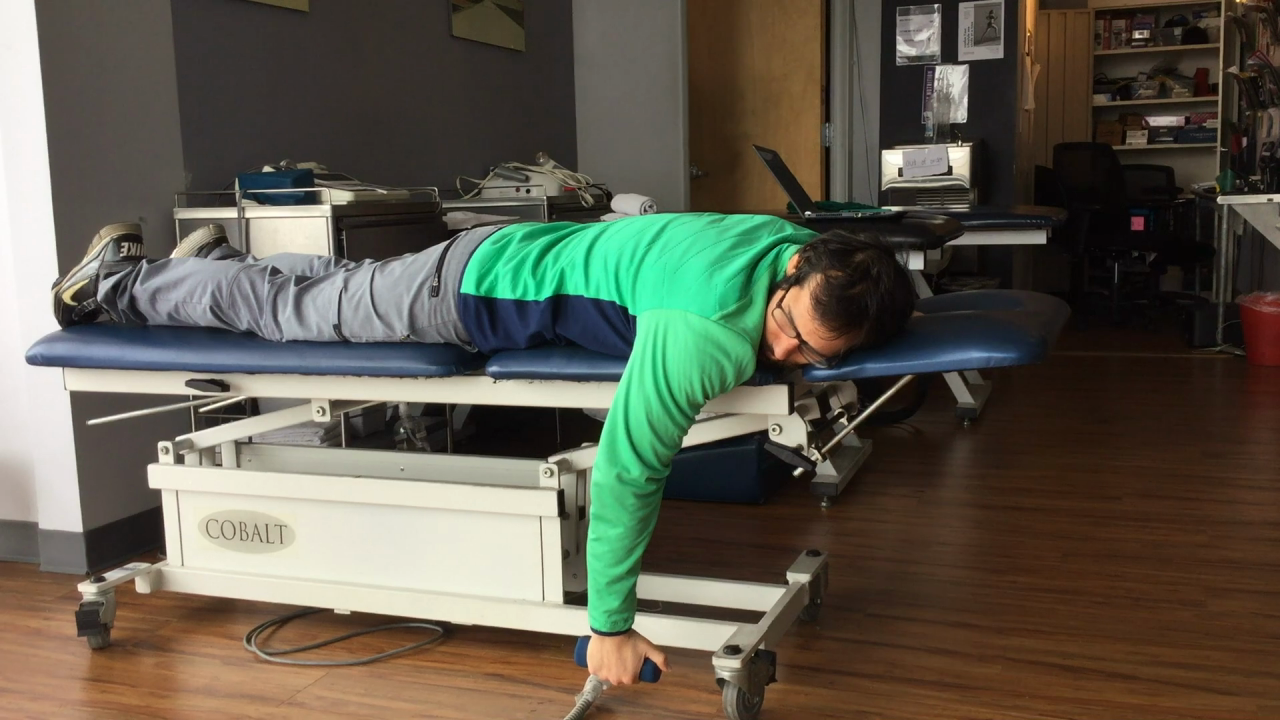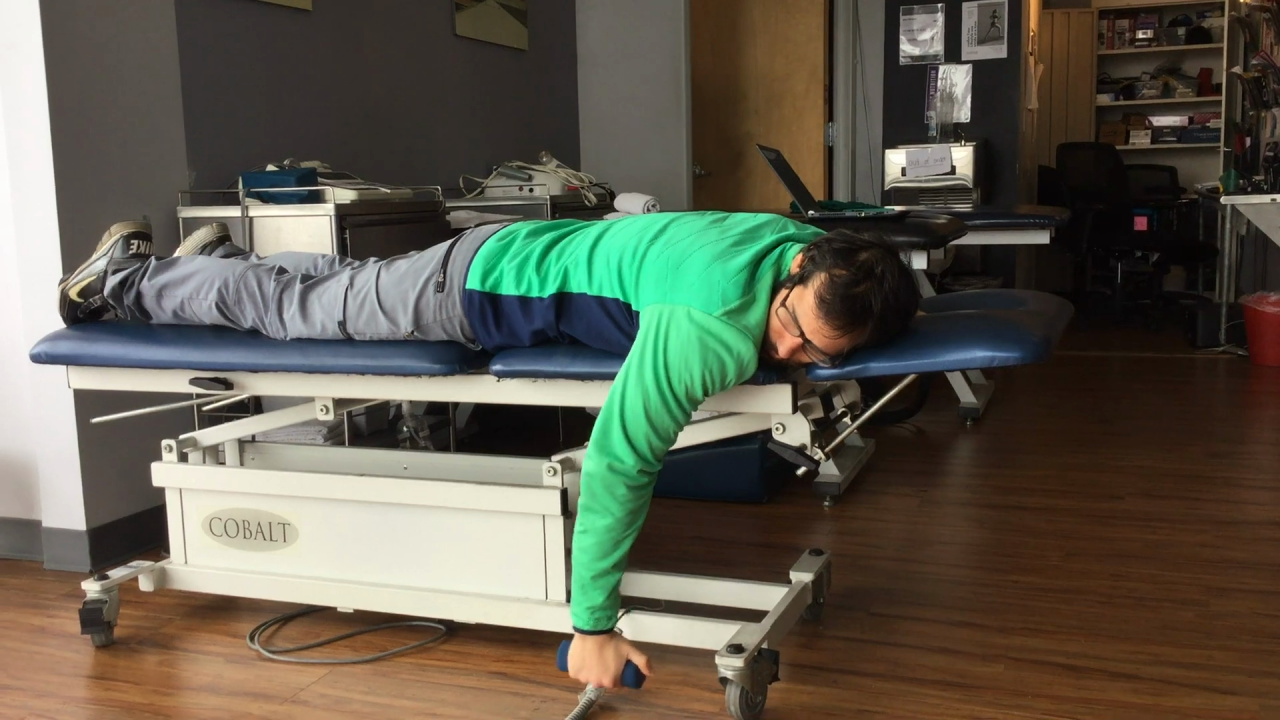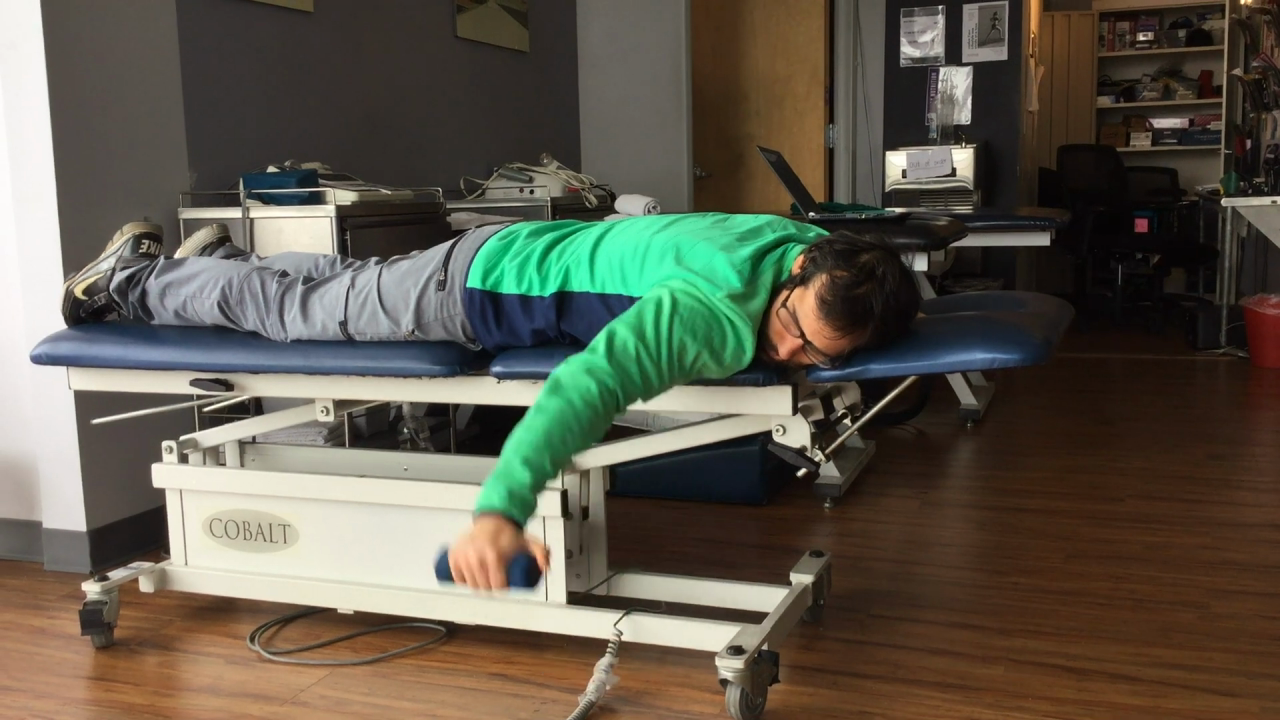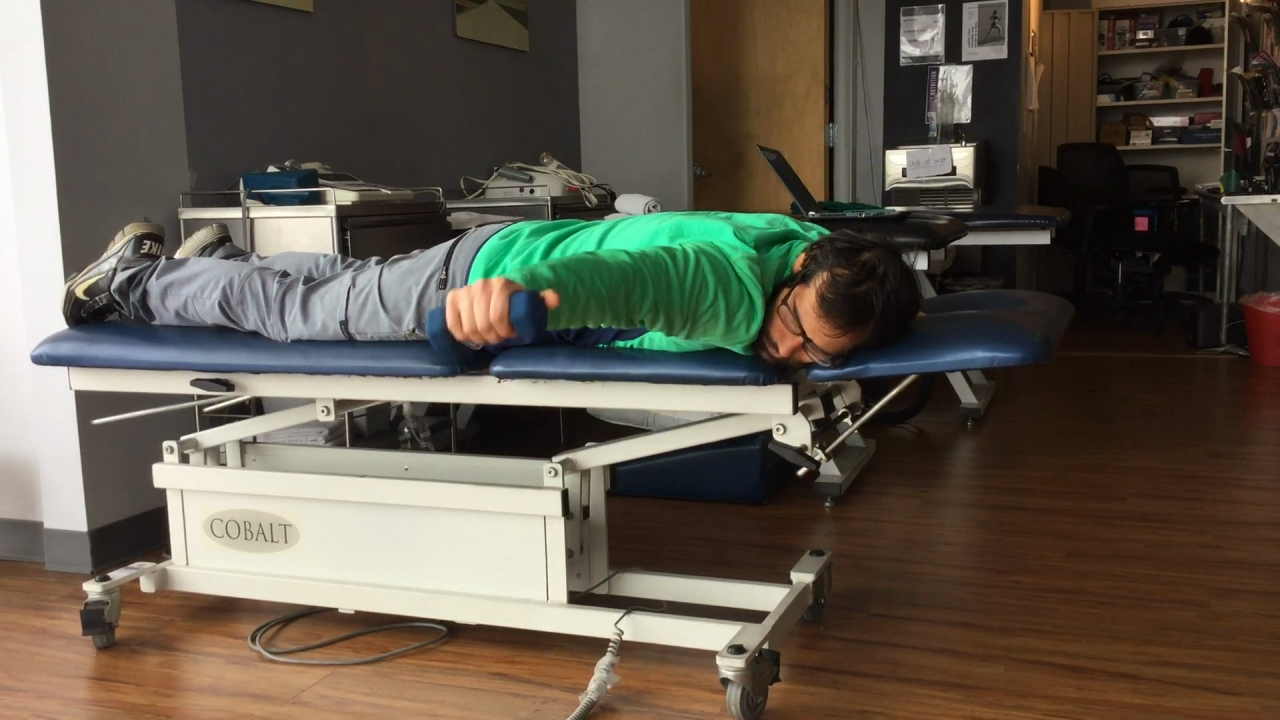
dt=0.4s
person 1, frame 1
left shoulder: (806, 244)
right shoulder: (711, 328)
right elbow: (624, 464)
left wrist: (825, 353)
right wrist: (609, 624)
left hip: (526, 253)
right hip: (484, 292)
left knee: (336, 286)
right knee: (281, 309)
left ankle: (220, 256)
right ankle: (119, 279)
person 1, frame 2
left shoulder: (819, 246)
right shoulder: (713, 321)
right elbow: (616, 459)
left wrist: (829, 354)
right wrist: (591, 625)
left hip: (533, 252)
right hip: (490, 289)
left knee: (340, 285)
right knee: (287, 307)
left ankle: (222, 254)
right ankle: (126, 278)
person 1, frame 3
left shoulder: (816, 237)
right shoulder: (719, 312)
right elbow: (594, 381)
right wrist: (499, 506)
left hip: (532, 256)
right hip: (496, 285)
left knee: (335, 292)
right knee: (302, 311)
left ankle: (218, 258)
right ankle: (137, 284)
person 1, frame 4
left shoulder: (809, 241)
right shoulder: (730, 284)
right elbow: (610, 276)
right wrist: (513, 290)
left hip: (525, 253)
right hip: (502, 270)
left knee: (337, 287)
right knee: (288, 310)
left ankle: (222, 256)
right ankle: (137, 280)
